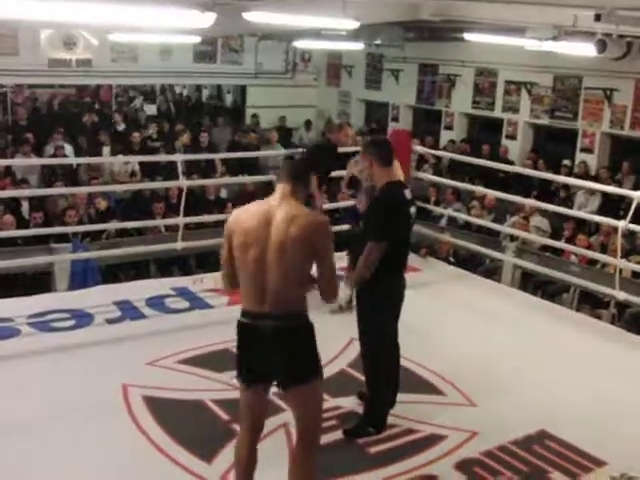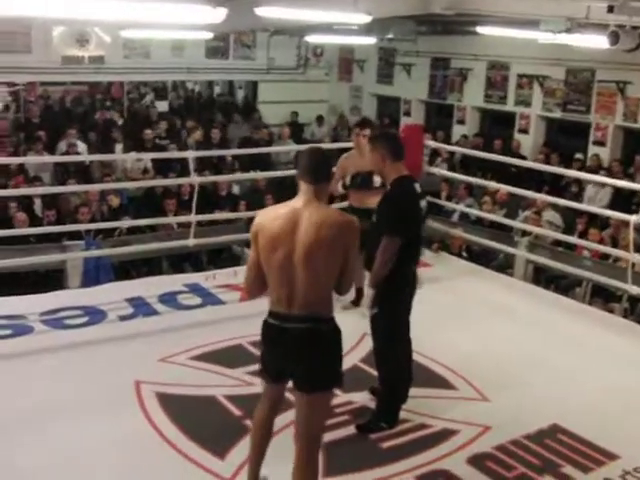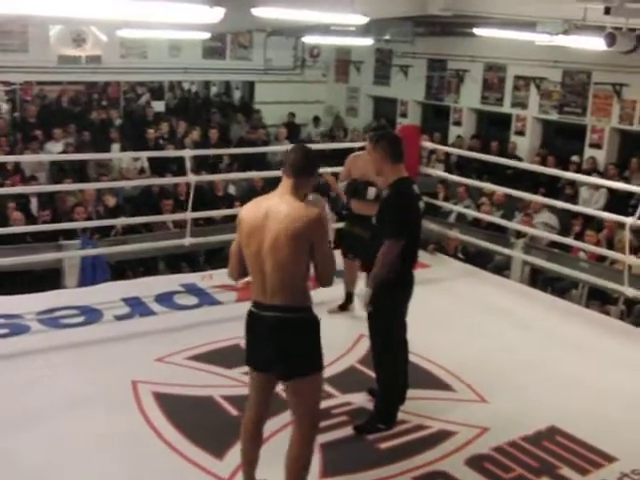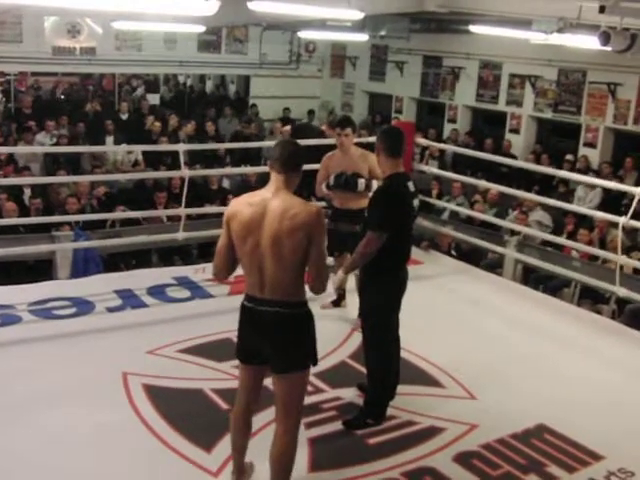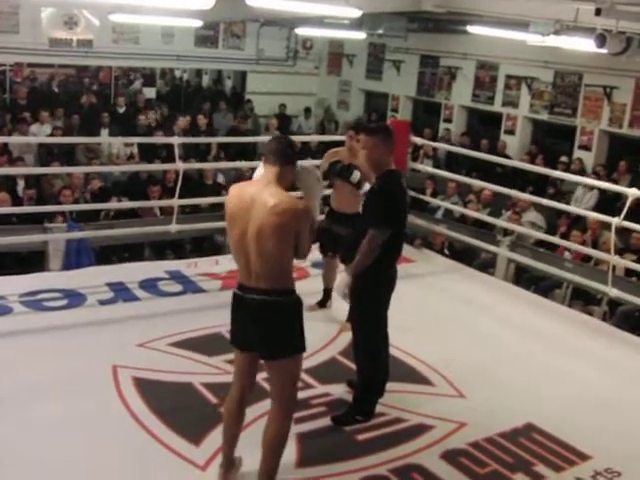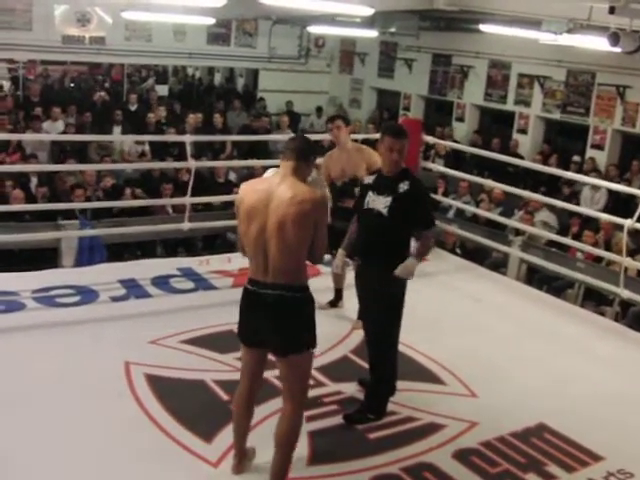
dt=0.7s
person 1, frame 1
left shoulder: (237, 218)
right shoulder: (315, 224)
left elbow: (228, 282)
right elbow: (329, 294)
left hip: (249, 331)
right hip: (291, 333)
left knee: (250, 426)
right knee: (308, 432)
person 1, frame 2
left shoulder: (263, 220)
right shoulder: (345, 225)
left elbow: (252, 289)
right elbow: (343, 287)
left hip: (275, 329)
right hip: (317, 334)
left knee: (269, 401)
right knee: (308, 441)
person 1, frame 3
left shoulder: (248, 211)
right shoulder: (310, 217)
left elbow: (235, 272)
right elbow: (325, 279)
left hip: (257, 319)
right hip: (295, 324)
left knee: (256, 409)
right knee: (305, 424)
person 1, frame 4
left shoulder: (236, 208)
right shoulder: (310, 214)
left elbow: (220, 272)
right elbow: (317, 286)
right wrist: (316, 256)
left hip: (251, 313)
right hip: (290, 319)
left knee: (245, 398)
right knee: (288, 419)
person 1, frame 5
left shoulder: (234, 192)
right shoulder: (295, 207)
right elbow: (300, 253)
left hip: (242, 300)
right hip: (278, 306)
left knee: (240, 386)
right knee: (283, 404)
person 1, frame 6
left shoulder: (246, 190)
right shoulder: (313, 198)
right elbow: (316, 256)
left hip: (253, 295)
right hip: (291, 301)
left knee: (248, 381)
right knee: (294, 400)
person 2, frame 1
left shoulder: (383, 200)
right shoulder: (403, 191)
left elbow: (373, 250)
left wrist: (351, 283)
left hip: (377, 286)
right hip: (393, 280)
left knee: (374, 348)
right knee: (387, 341)
left ankle: (375, 417)
right ankle: (385, 395)
person 2, frame 2
left shoulder: (395, 196)
right shoulder: (411, 186)
left elbow: (388, 247)
left wrist: (372, 286)
left hip: (391, 281)
right hip: (404, 276)
left knee: (386, 343)
right knee: (399, 336)
left ankle: (387, 412)
right ankle: (398, 389)
person 2, frame 3
left shoulder: (397, 197)
right shoulder: (407, 188)
left elbow: (390, 249)
left wrist: (370, 286)
left hip: (388, 283)
right hip: (399, 279)
left knee: (384, 345)
right knee: (395, 338)
left ankle: (385, 414)
right ankle: (395, 391)
person 2, frame 4
left shoulder: (387, 192)
right shoulder: (408, 185)
left elbow: (372, 243)
left wrist: (344, 271)
left hip: (380, 277)
right hip: (396, 271)
left knee: (376, 340)
right knee: (388, 334)
left ankle: (374, 409)
right ankle: (386, 387)
person 2, frame 5
left shoulder: (386, 188)
right shoulder: (390, 182)
left elbow: (375, 238)
left wrist: (349, 274)
right wrist: (354, 270)
left hip: (373, 274)
right hip: (378, 271)
left knee: (365, 336)
right knee: (375, 331)
left ankle: (364, 405)
right ankle: (375, 383)
person 2, frame 6
left shoulder: (413, 188)
right shoulder: (370, 179)
left elbow: (427, 235)
left wrist: (414, 260)
right wrist: (344, 251)
left hip: (389, 272)
right hip: (364, 266)
left knee: (383, 335)
right knee: (372, 331)
left ankle: (376, 402)
right ankle: (383, 381)
person 3, frame 1
left shoulder: (391, 165)
right shoulder: (356, 162)
right elbow: (345, 187)
right wrist: (353, 182)
right hip: (360, 215)
right knee: (353, 259)
right ankle: (348, 301)
person 3, frame 2
right shoulder: (345, 160)
right elbow: (335, 188)
left wrist: (380, 182)
right wrist: (347, 184)
right hip: (355, 212)
right ankle: (359, 295)
person 3, frame 3
right shoulder: (353, 159)
right elbow: (340, 184)
left wrist: (376, 195)
right wrist: (346, 189)
left hip: (375, 221)
right hip: (353, 217)
left knee: (373, 267)
right knee: (350, 262)
right ankle: (347, 300)
person 3, frame 4
left shoulder: (367, 157)
right shoulder: (328, 159)
right elbow: (319, 190)
left wrist: (364, 185)
right wrist: (332, 185)
left hip: (360, 216)
right hip: (337, 214)
right knee: (339, 258)
right ankle: (340, 297)
person 3, frame 5
right shoulder: (333, 154)
left wrist: (356, 177)
right wrist: (328, 171)
left hip: (355, 219)
right hip: (333, 214)
right knee: (328, 258)
right ankle: (326, 298)
person 3, frame 6
left shoulder: (365, 153)
right shoulder: (329, 158)
left wrist: (358, 190)
right wrist: (333, 191)
right hip: (338, 212)
right knee: (336, 256)
right ankle: (337, 298)
